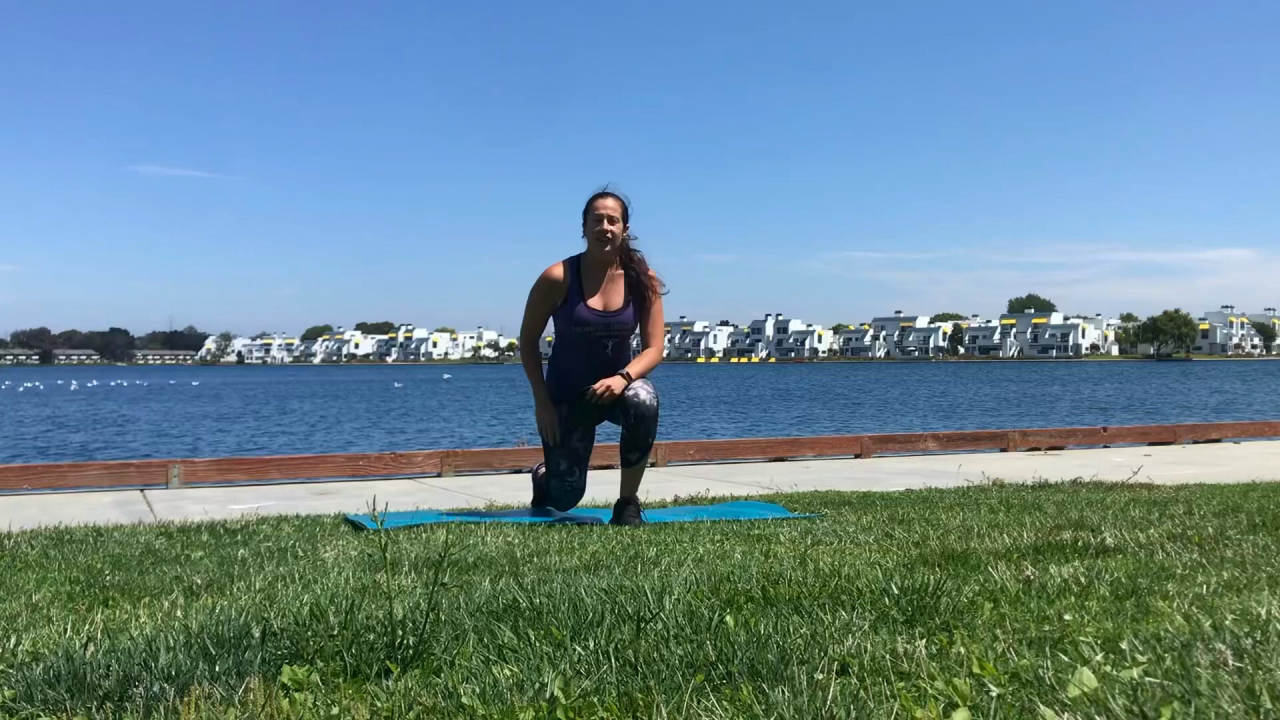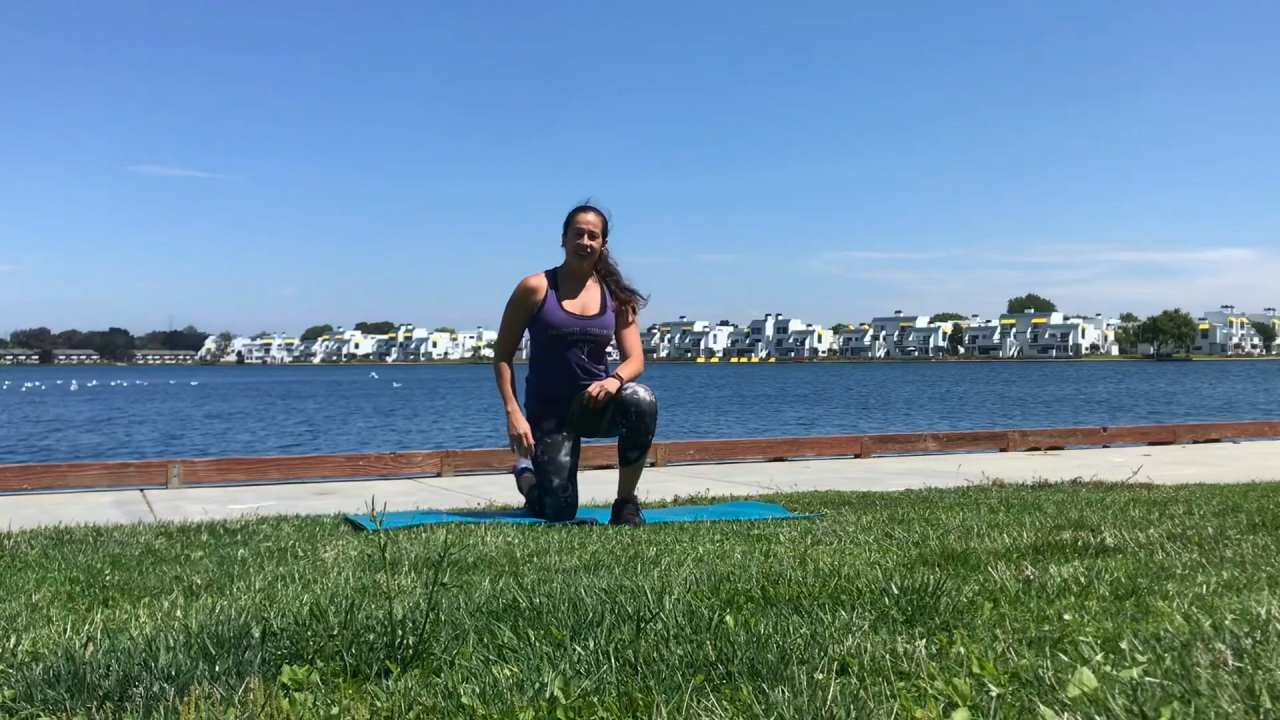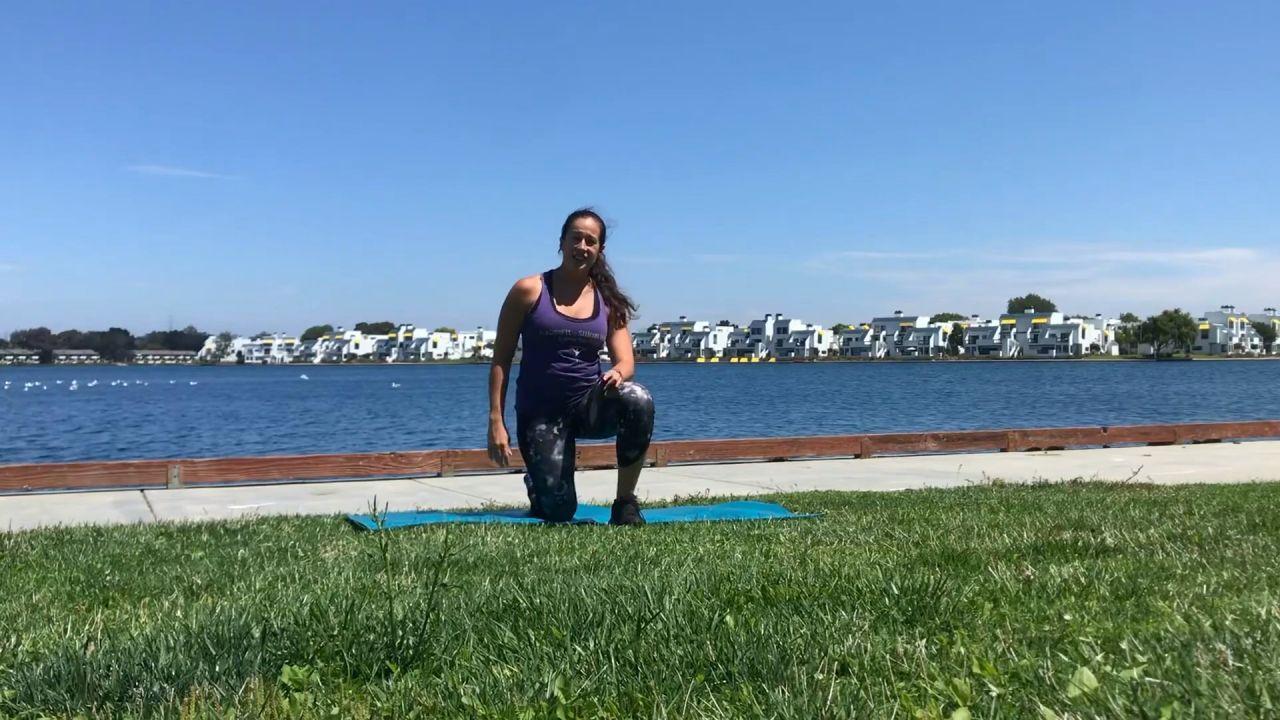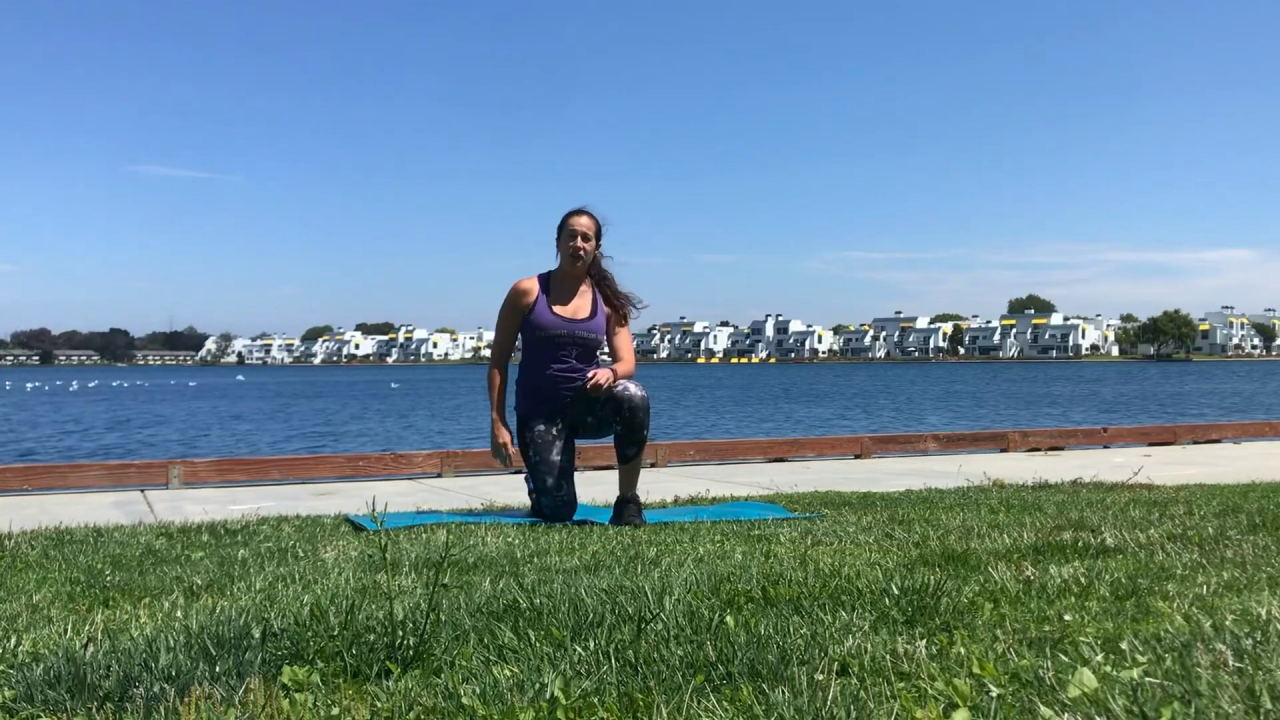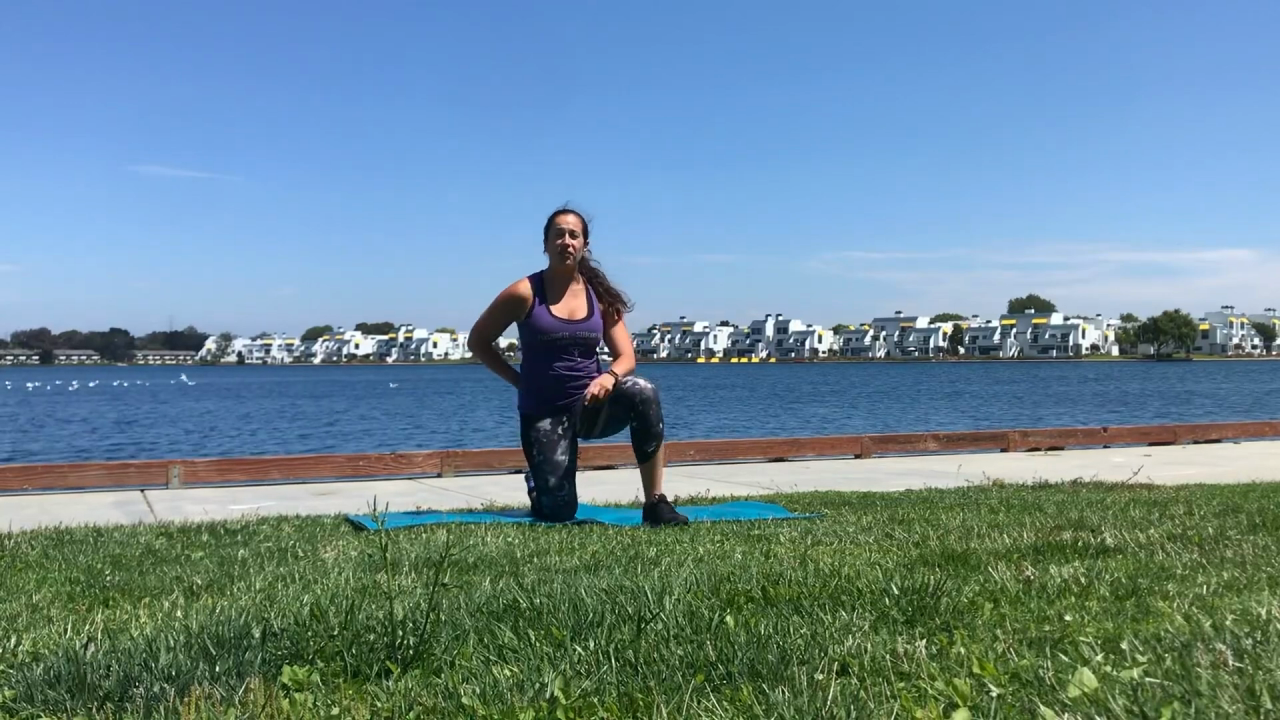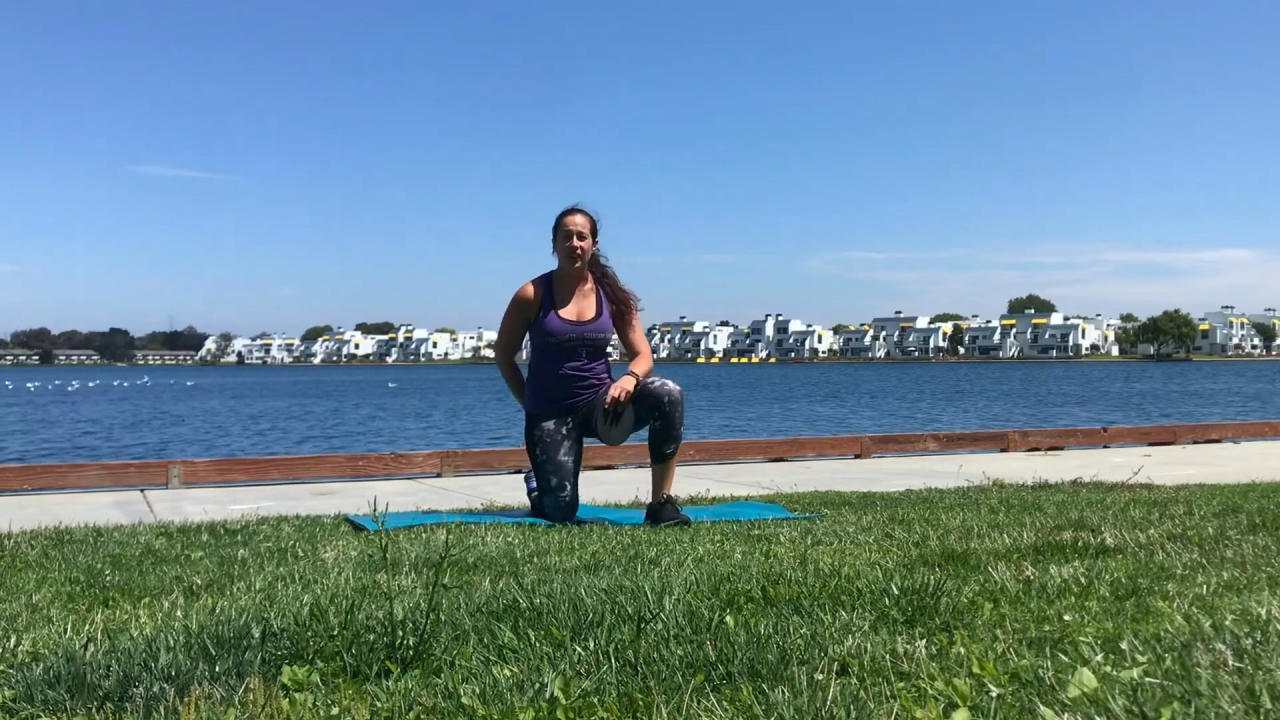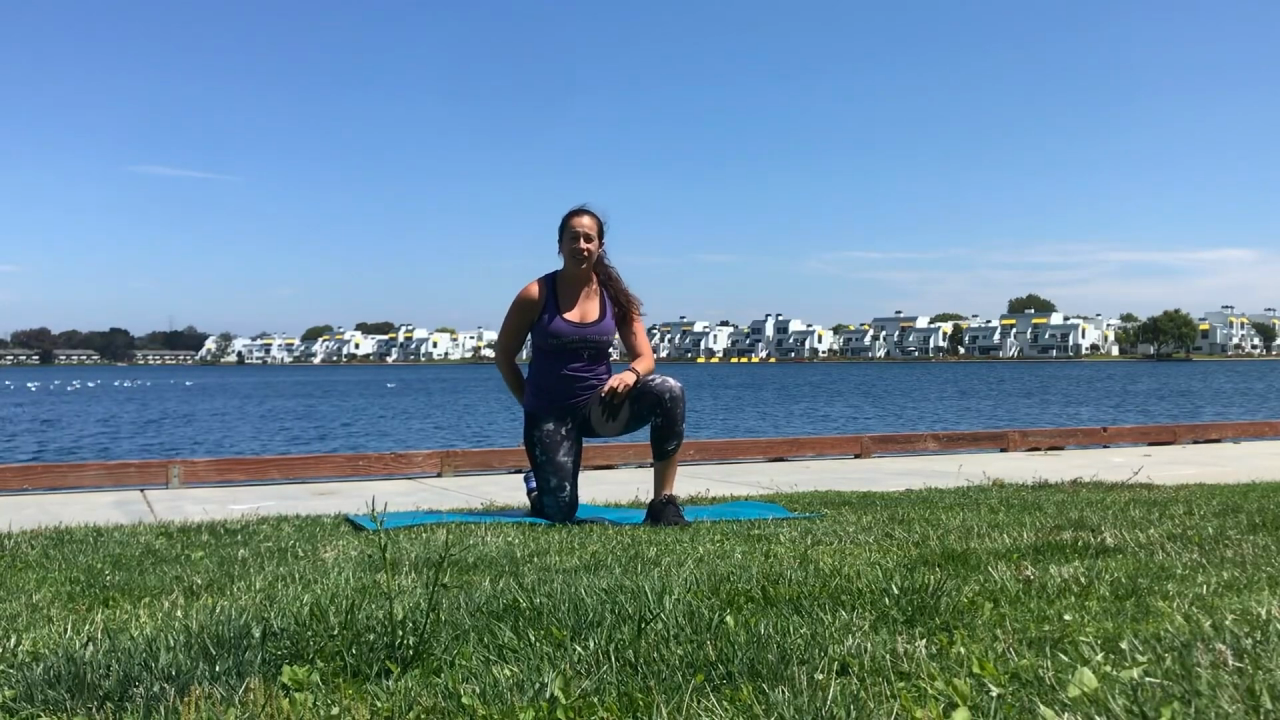
dt=0.5s
person 1, frame 1
left shoulder: (643, 279)
right shoulder: (557, 278)
left elbow: (655, 347)
right elbow: (528, 343)
left wrist: (623, 377)
right wrist: (543, 403)
left hip: (614, 387)
right hip: (567, 395)
left knee: (643, 402)
right knee: (566, 496)
left ankle: (628, 502)
right ankle: (543, 479)
person 1, frame 2
left shoulder: (617, 295)
right shoulder: (535, 288)
left elbow: (635, 360)
right elbow: (503, 355)
left wrist: (614, 380)
right wrist: (513, 412)
left hip: (596, 404)
right hip: (548, 412)
left knee: (641, 399)
right knee: (560, 512)
left ankle: (626, 502)
right ankle: (528, 476)
person 1, frame 3
left shoulder: (610, 301)
right shoulder: (529, 290)
left elbow: (626, 361)
right elbow: (501, 359)
left wrist: (618, 374)
right wrist: (496, 420)
left hip: (590, 404)
right hip: (540, 412)
left knee: (638, 399)
right knee: (559, 510)
left ankle: (626, 502)
right ankle: (537, 485)
person 1, frame 4
left shoulder: (608, 300)
right shoulder: (527, 292)
left elbow: (627, 362)
right elbow: (498, 360)
left wrist: (609, 373)
right wrist: (498, 422)
left hip: (589, 406)
right hip: (540, 413)
left knee: (633, 396)
right knee: (559, 511)
left ankle: (628, 501)
right ankle: (537, 486)
person 1, frame 5
left shoulder: (600, 295)
right shoulder: (524, 293)
left elbow: (627, 357)
right elbow: (478, 342)
left wrist: (610, 377)
right wrist: (523, 381)
left hip: (590, 404)
right hip: (544, 412)
left knee: (642, 392)
right knee: (559, 511)
left ankle: (656, 504)
right ankle: (537, 485)
person 1, frame 6
left shoulder: (612, 295)
right shoulder: (532, 295)
left elbow: (643, 355)
right elbow: (503, 355)
left wrist: (629, 378)
right wrist: (531, 404)
left hip: (599, 402)
right hip: (551, 413)
left knee: (667, 394)
right knee: (560, 511)
left ankle: (661, 503)
right ankle: (537, 486)
person 1, frame 7
left shoulder: (615, 296)
right shoulder: (536, 295)
left elbow: (645, 357)
right elbow: (504, 355)
left wrist: (630, 374)
right wrist: (530, 403)
left hip: (599, 404)
right hip: (550, 413)
left knee: (668, 390)
right knee: (560, 512)
left ankle: (663, 503)
right ankle: (536, 487)
